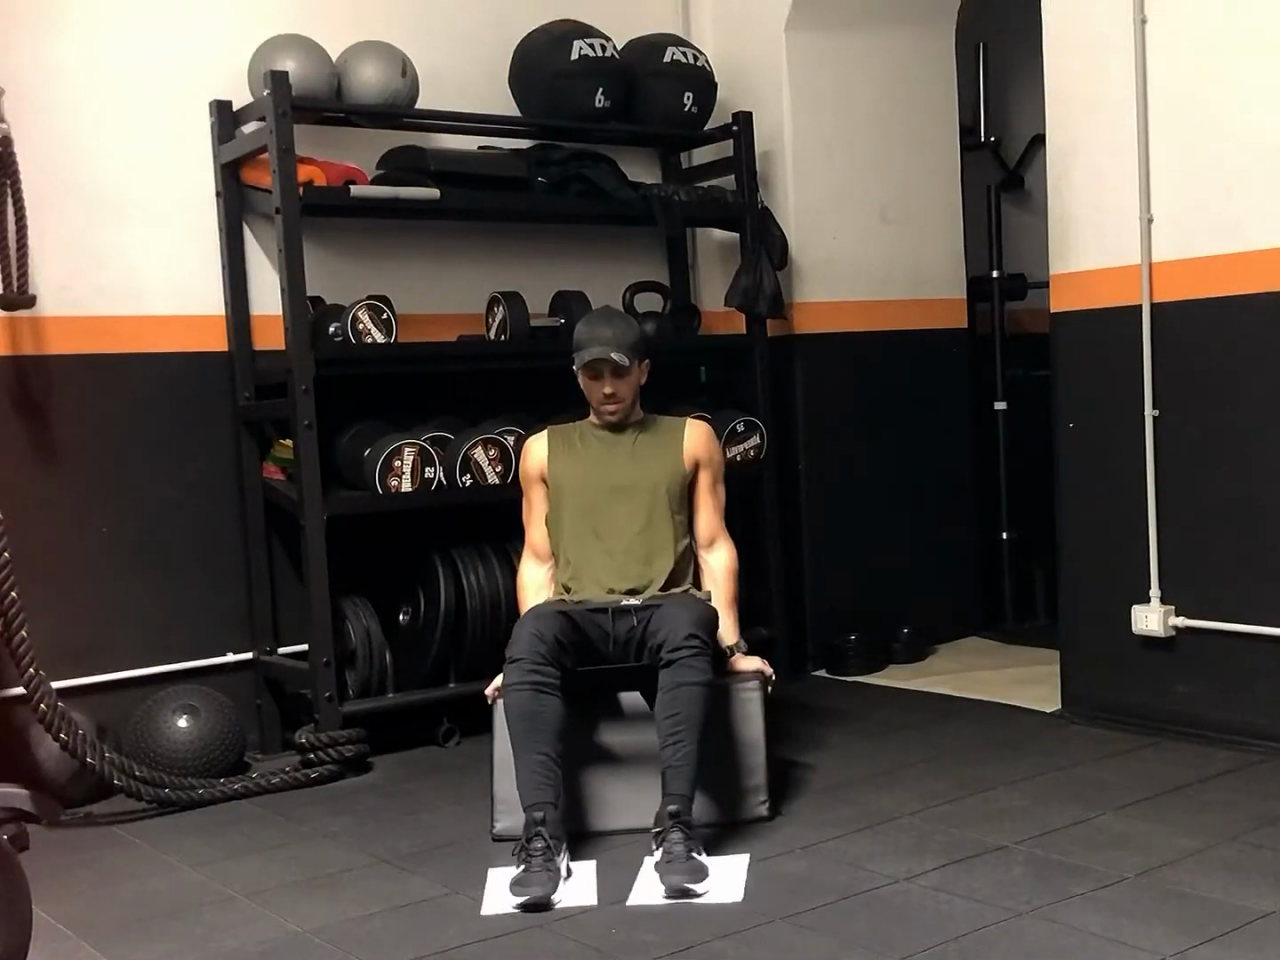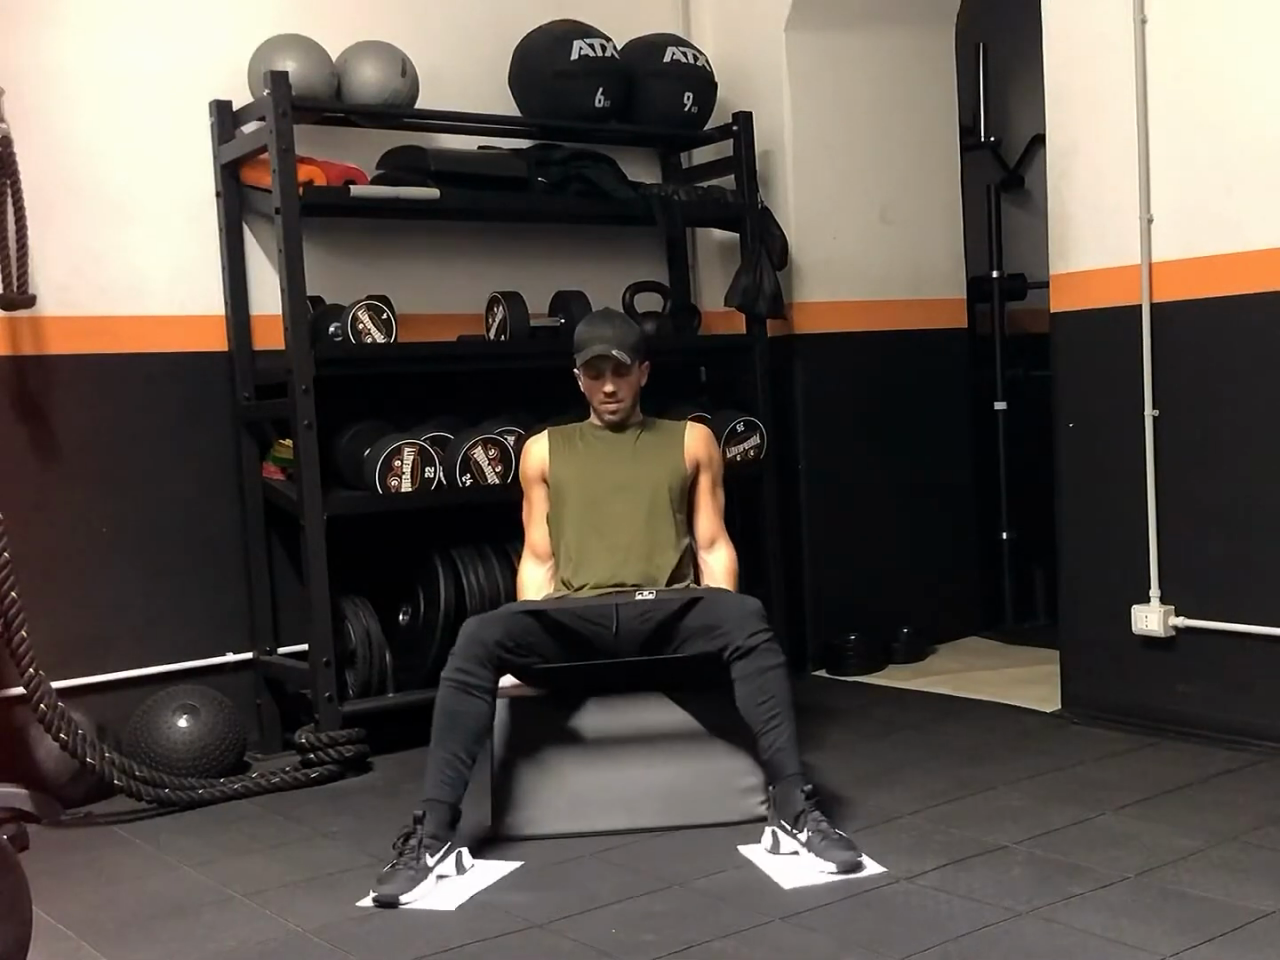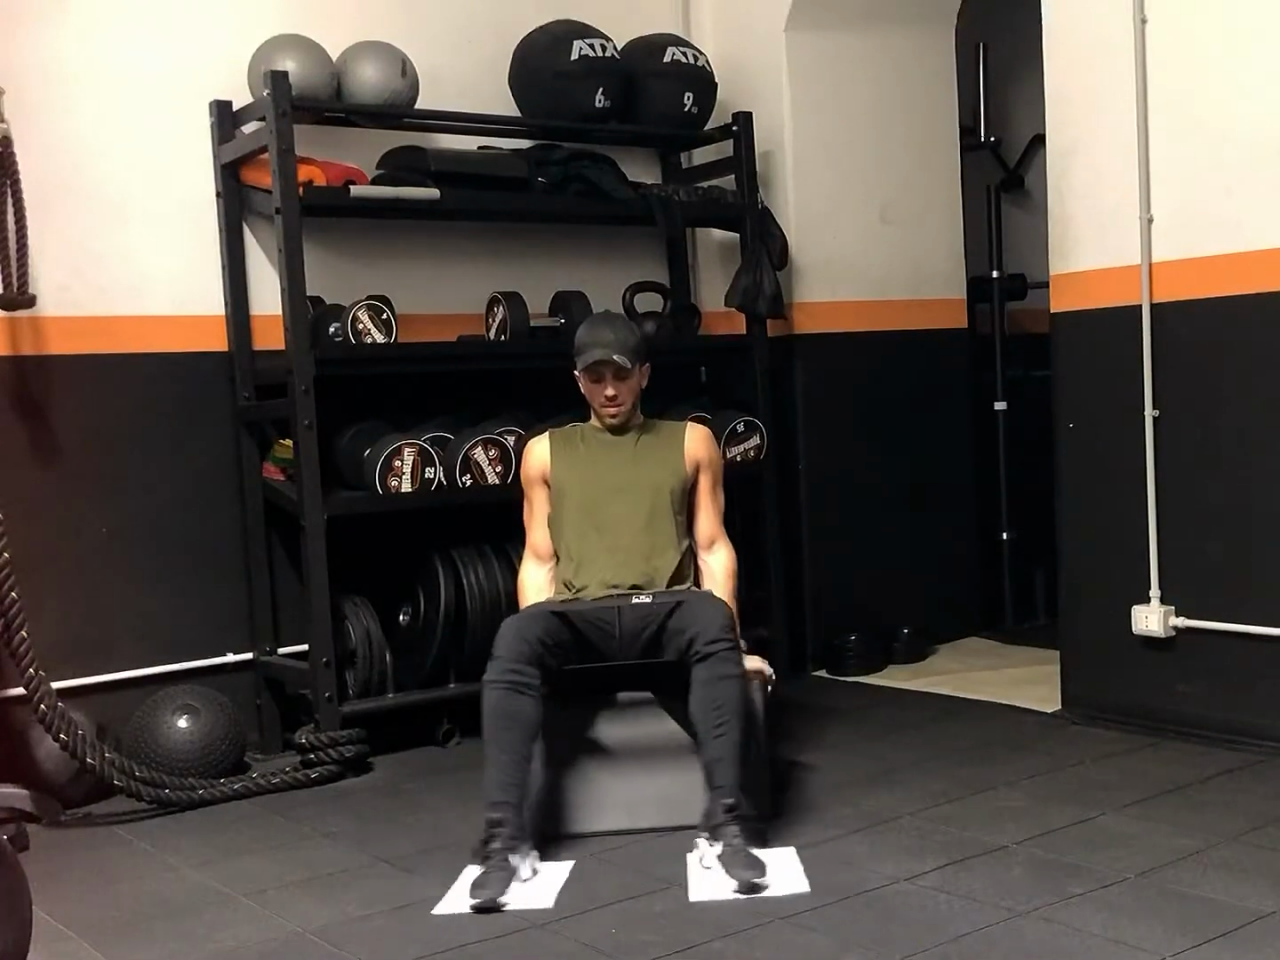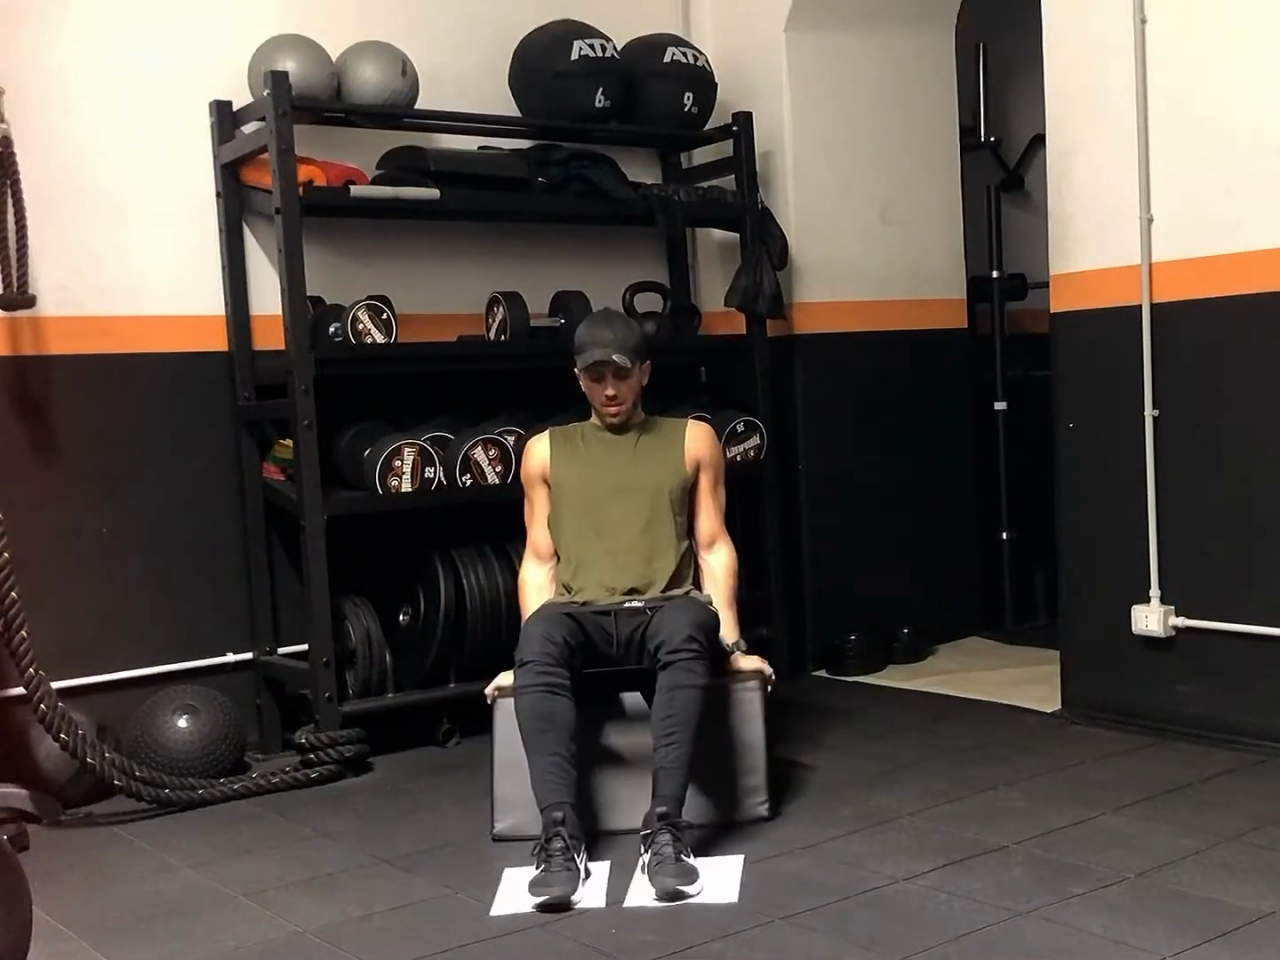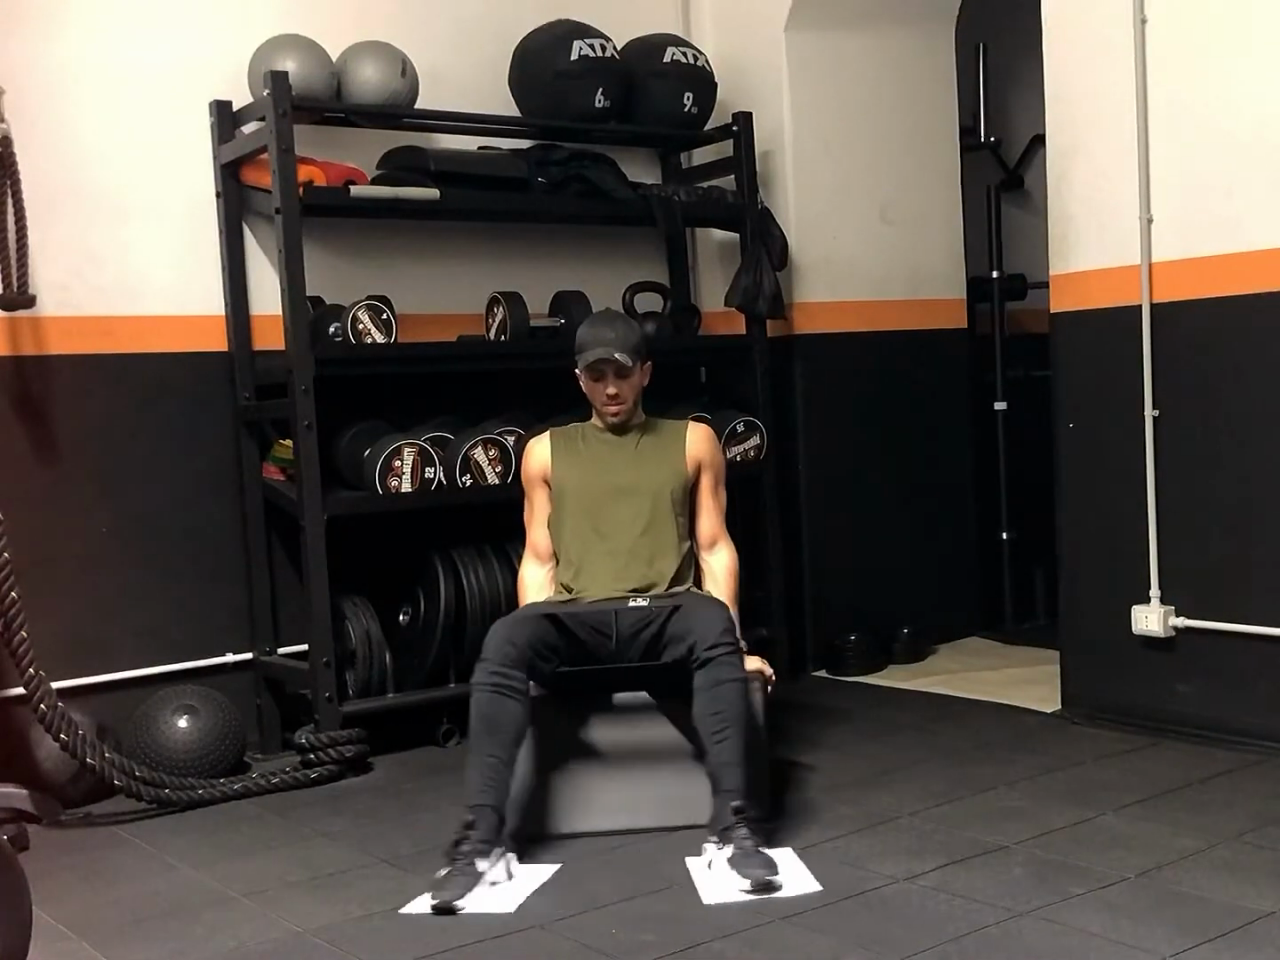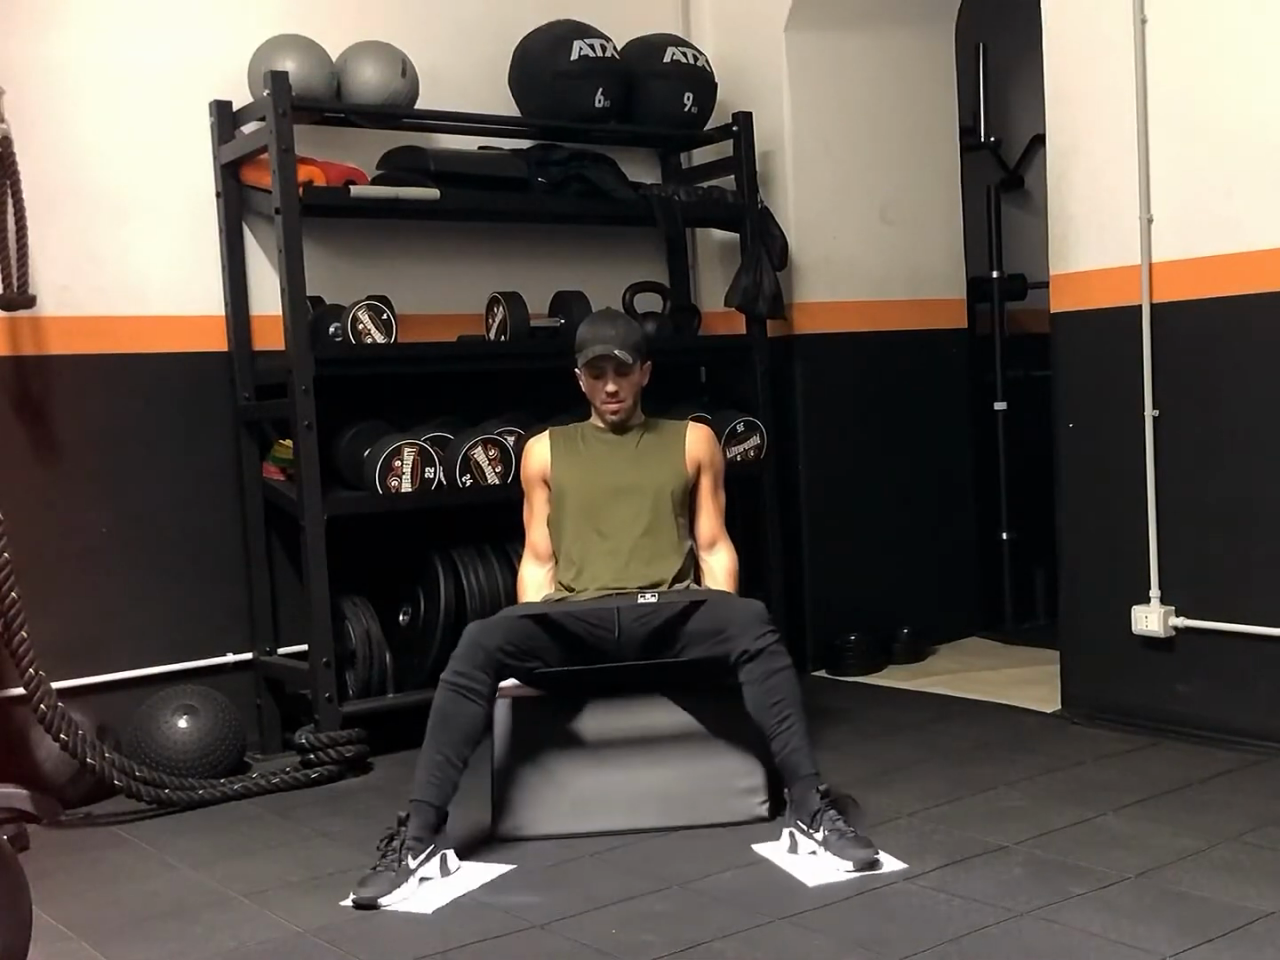
dt=0.5s
person 1, frame 1
left shoulder: (692, 438)
right shoulder: (544, 449)
left elbow: (714, 547)
right elbow: (538, 560)
left wrist: (732, 643)
right wrist: (533, 655)
left hip: (664, 612)
right hip: (582, 618)
left knee: (691, 626)
right knee: (528, 636)
left ankle: (675, 826)
right ankle: (543, 834)
person 1, frame 2
left shoulder: (691, 440)
right shoulder: (544, 450)
left elbow: (713, 545)
right elbow: (538, 559)
left wrist: (727, 633)
right wrist: (527, 650)
left hip: (665, 610)
right hip: (578, 616)
left knee: (749, 619)
right knee: (477, 640)
left ankle: (793, 808)
right ankle: (433, 831)
person 1, frame 3
left shoulder: (691, 441)
right shoulder: (545, 451)
left elbow: (712, 548)
right elbow: (539, 561)
left wrist: (733, 638)
right wrist: (526, 652)
left hip: (665, 611)
right hip: (581, 616)
left knee: (710, 618)
right knee: (514, 637)
left ankle: (725, 817)
right ankle: (506, 836)
person 1, frame 4
left shoulder: (692, 439)
right shoulder: (545, 450)
left elbow: (713, 547)
right elbow: (539, 560)
left wrist: (731, 641)
right wrist: (531, 651)
left hip: (666, 613)
right hip: (582, 619)
left knee: (688, 631)
right knee: (541, 640)
left ankle: (664, 827)
right ankle: (560, 834)
person 1, frame 5
left shoulder: (693, 440)
right shoulder: (545, 451)
left elbow: (714, 548)
right elbow: (538, 560)
left wrist: (726, 639)
right wrist: (529, 650)
left hip: (664, 613)
right hip: (578, 618)
left knee: (714, 626)
right knee: (503, 640)
left ankle: (733, 821)
right ankle: (479, 836)
person 1, frame 6
left shoulder: (693, 441)
right shoulder: (544, 451)
left elbow: (713, 546)
right elbow: (538, 560)
left wrist: (726, 630)
right wrist: (529, 648)
left hip: (667, 611)
right hip: (578, 617)
left knee: (753, 623)
right knee: (479, 646)
left ankle: (808, 805)
right ankle: (420, 834)
